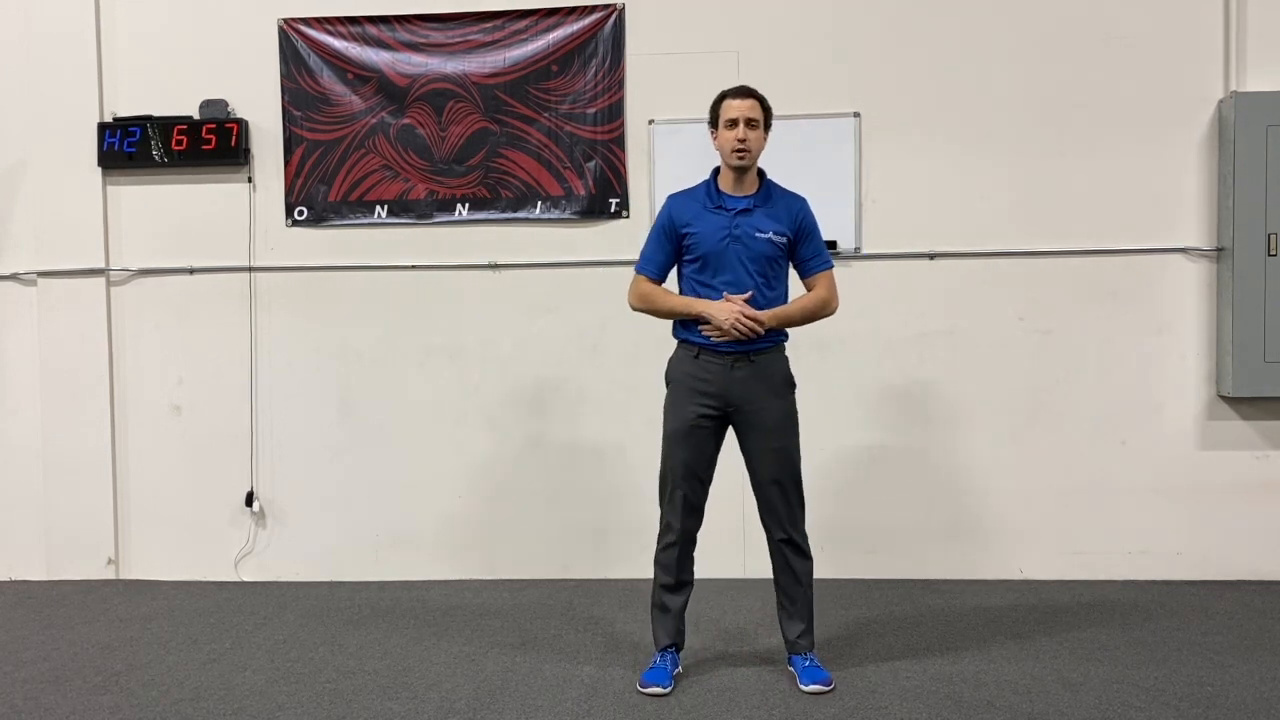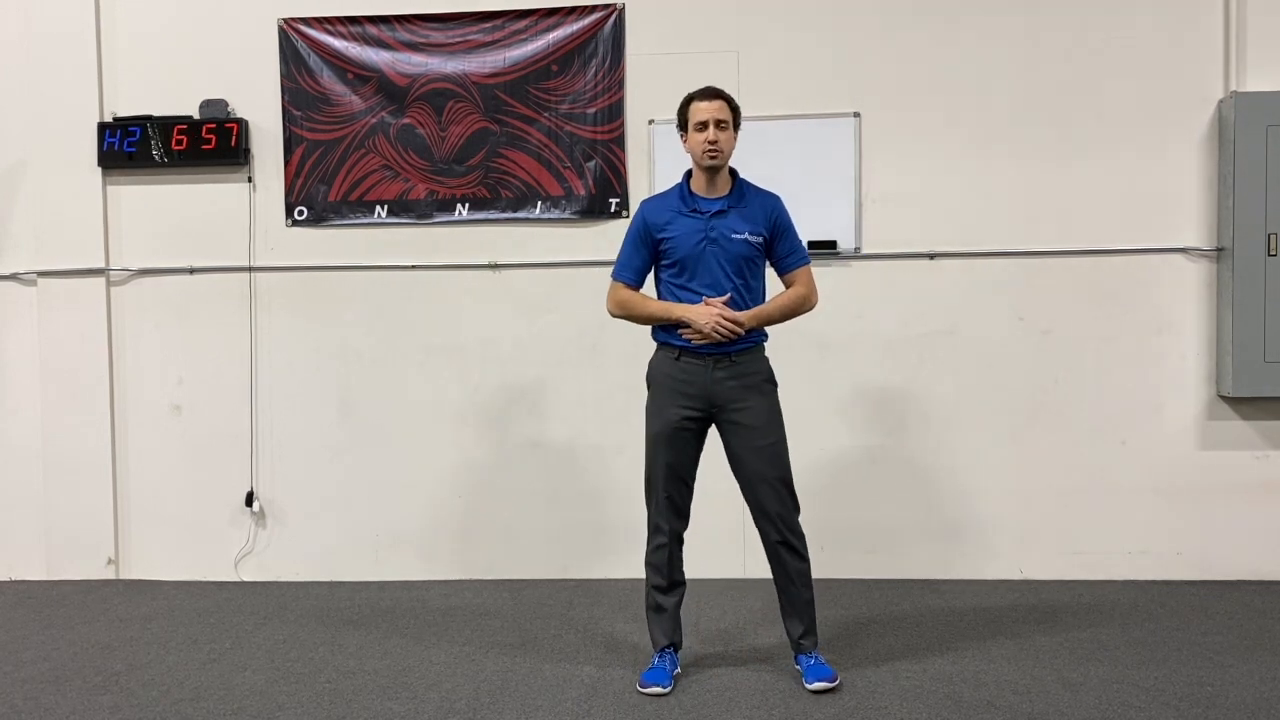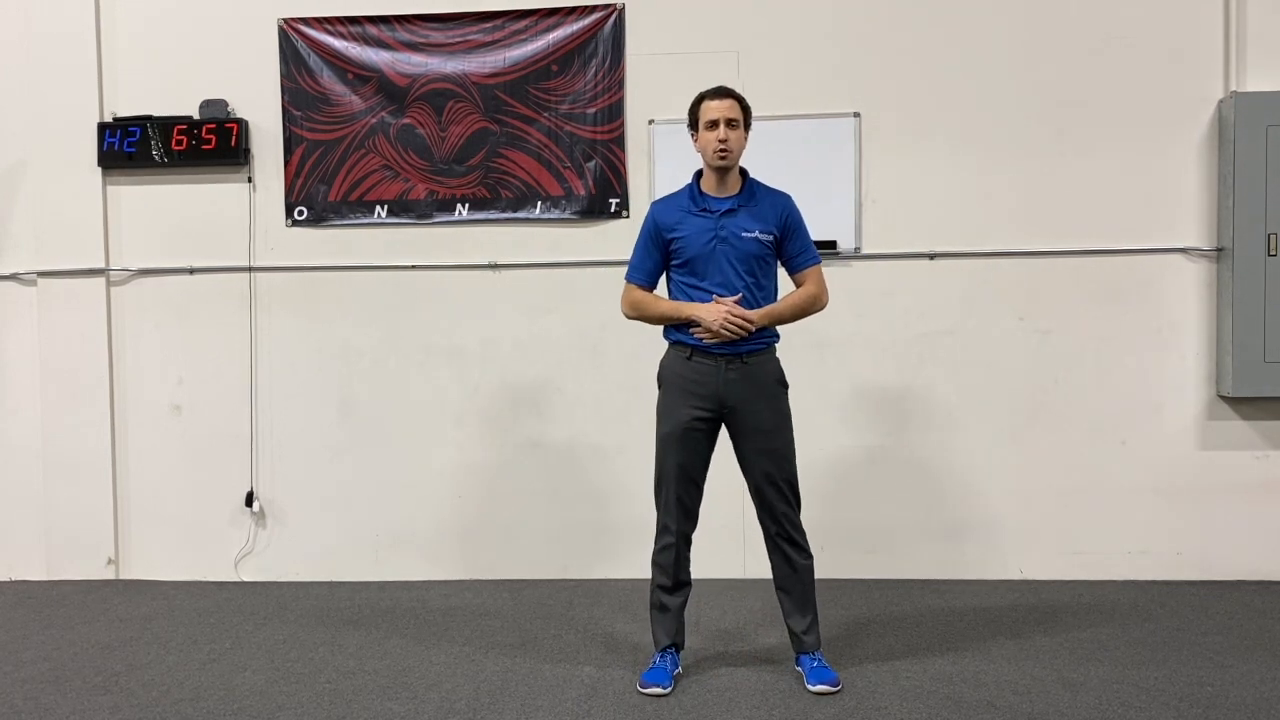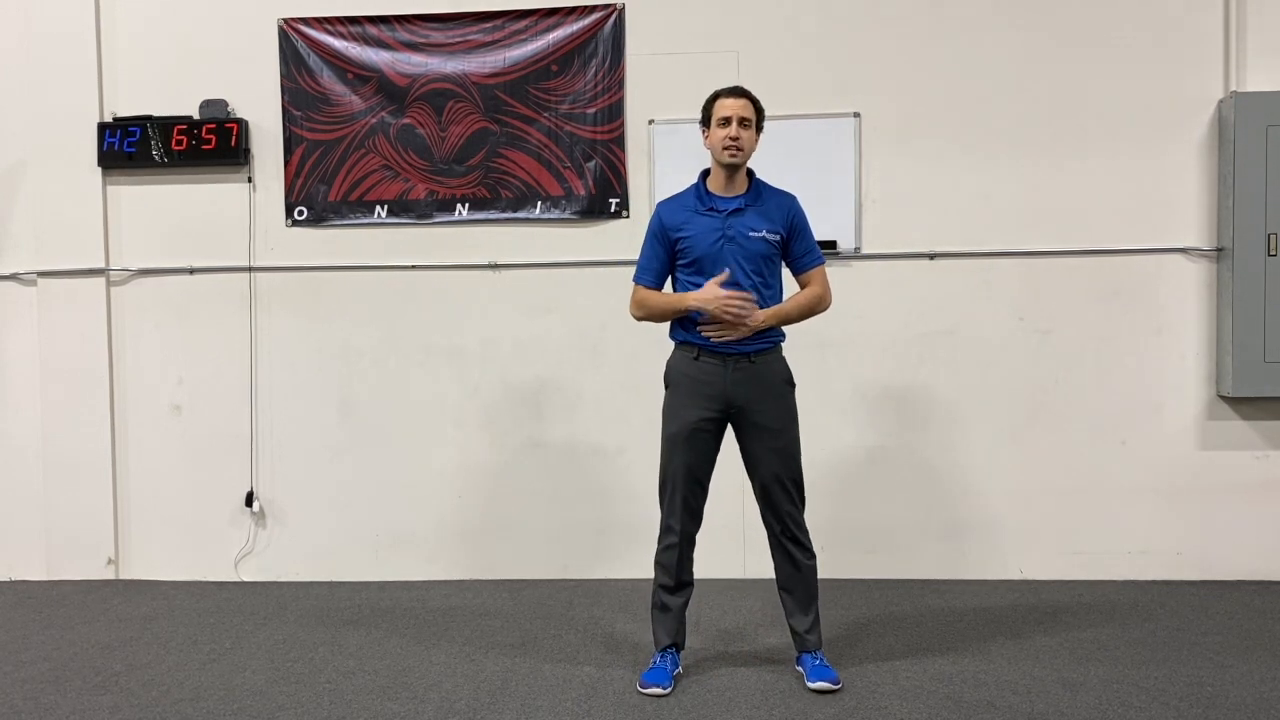
dt=0.3s
person 1, frame 1
left shoulder: (791, 209)
right shoulder: (680, 209)
left elbow: (824, 297)
right elbow: (641, 293)
left wrist: (764, 317)
right wrist: (708, 307)
left hip: (766, 373)
right hip: (695, 372)
left knee: (785, 517)
right knee: (679, 518)
left ankle: (800, 647)
right ankle: (667, 649)
person 1, frame 2
left shoulder: (766, 208)
right shoulder: (654, 212)
left elbow: (804, 291)
right elbow: (619, 298)
left wrist: (742, 318)
right wrist: (687, 311)
left hip: (746, 372)
right hip: (675, 374)
left knee: (778, 513)
right knee: (666, 518)
left ankle: (805, 646)
right ankle: (666, 649)
person 1, frame 3
left shoulder: (777, 207)
right shoulder: (665, 213)
left elbow: (814, 292)
right elbow: (633, 301)
left wrist: (754, 316)
right wrist: (698, 309)
left hip: (756, 372)
right hip: (687, 373)
left knee: (781, 516)
right knee: (674, 518)
left ankle: (807, 647)
right ankle: (667, 648)
person 1, frame 4
left shoulder: (783, 208)
right shoulder: (672, 213)
left elbow: (819, 292)
right elbow: (640, 303)
left wrist: (760, 317)
right wrist: (697, 300)
left hip: (764, 372)
right hip: (693, 372)
left knee: (785, 514)
right knee: (678, 518)
left ankle: (808, 646)
right ankle: (667, 648)
